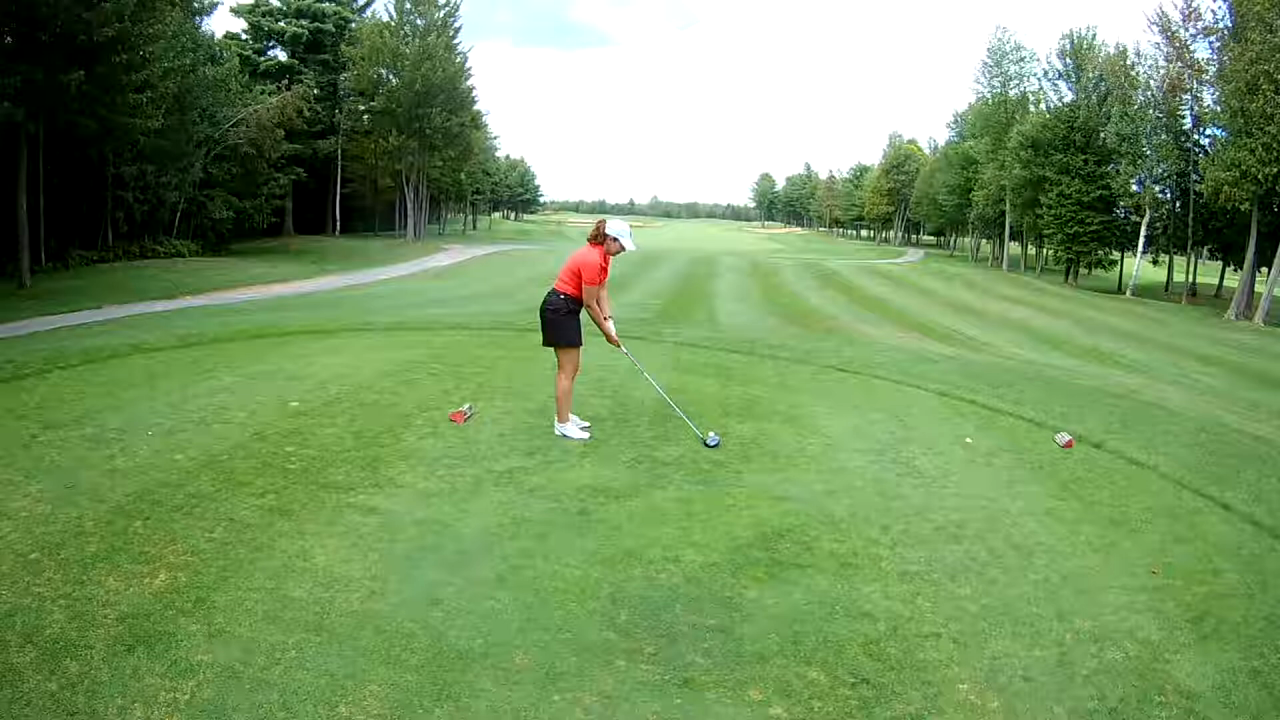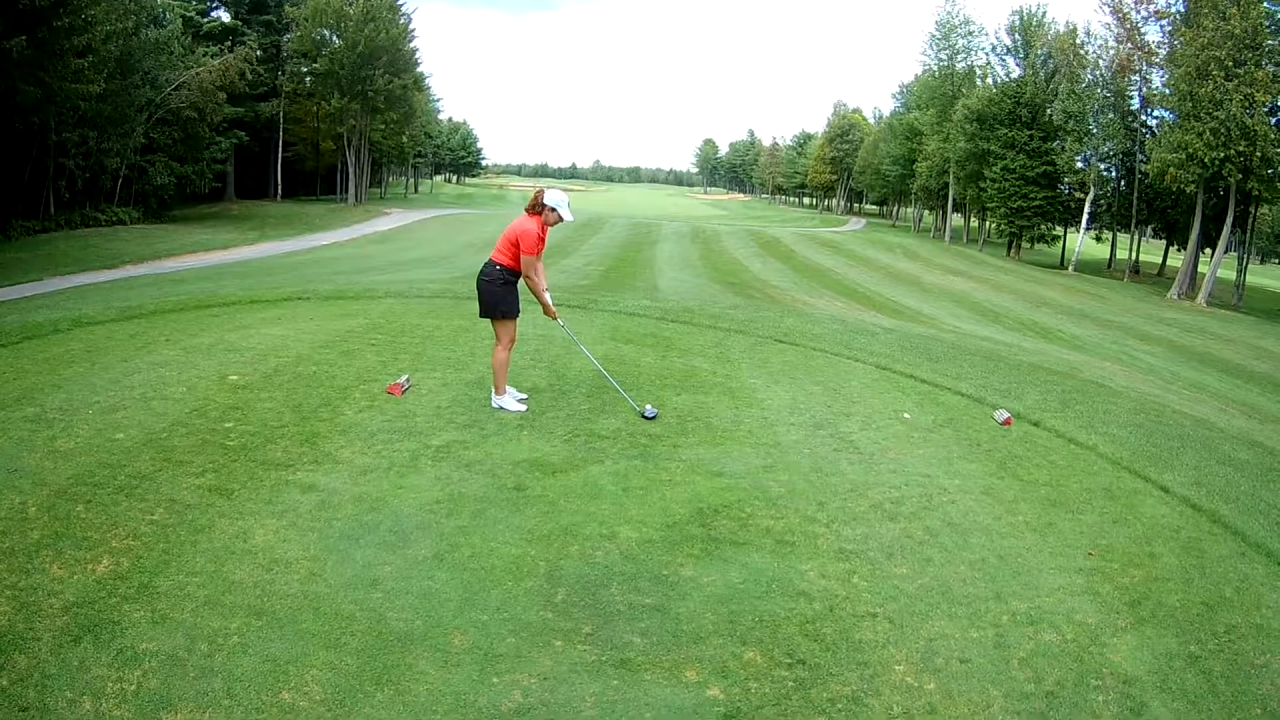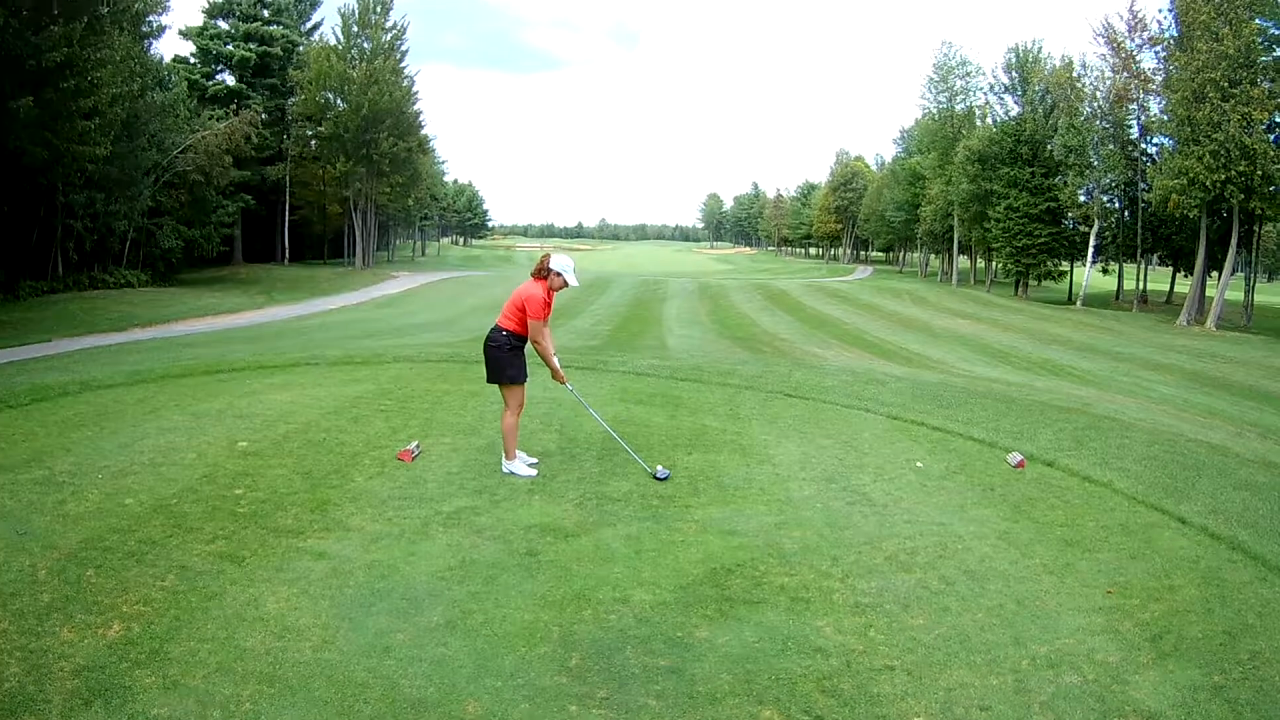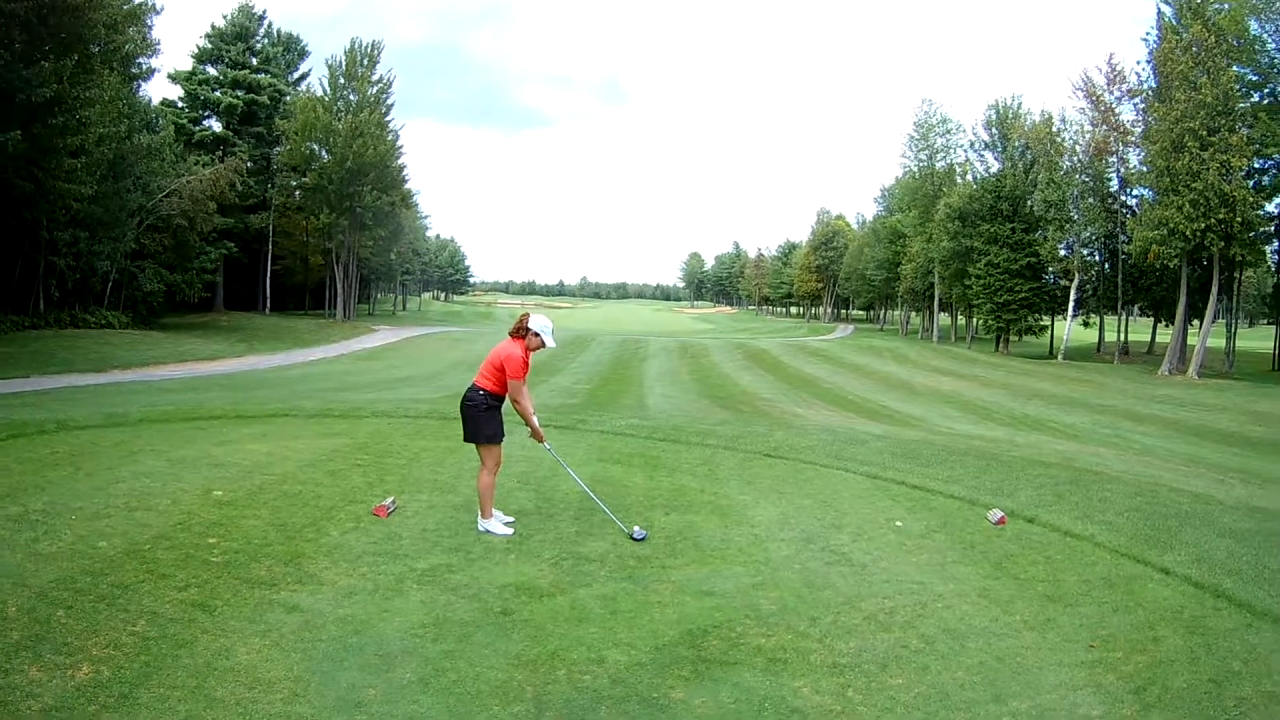
dt=0.3s
person 1, frame 1
left shoulder: (603, 256)
right shoulder: (591, 260)
left elbow: (602, 290)
right elbow: (589, 303)
left wrist: (609, 321)
right wrist: (606, 333)
left hip: (567, 308)
right hip: (559, 309)
left knee: (570, 367)
right knee: (568, 369)
left ankle: (564, 416)
right ankle: (562, 424)
person 1, frame 2
left shoulder: (540, 225)
right shoulder: (529, 230)
left elbow: (538, 262)
right elbow: (528, 274)
left wrist: (546, 293)
right wrist: (545, 304)
left hip: (505, 279)
right hip: (496, 280)
left knee: (507, 339)
right knee: (505, 341)
left ankle: (501, 388)
right ankle: (499, 396)
person 1, frame 3
left shoulder: (546, 290)
right shoulder: (535, 295)
left elbow: (545, 327)
right elbow: (536, 339)
left wrist: (554, 358)
right wrist: (554, 369)
left hip: (512, 344)
right hip: (503, 344)
left knee: (516, 404)
right knee: (513, 406)
left ankle: (511, 453)
right ankle: (510, 461)
person 1, frame 4
left shoulder: (522, 349)
right shoulder: (514, 354)
left elbow: (522, 386)
right elbow: (516, 399)
left wrist: (533, 417)
right wrist: (534, 428)
left hip: (489, 403)
right hip: (480, 404)
left knee: (493, 463)
right knee: (490, 465)
left ankle: (488, 511)
right ankle: (486, 520)
